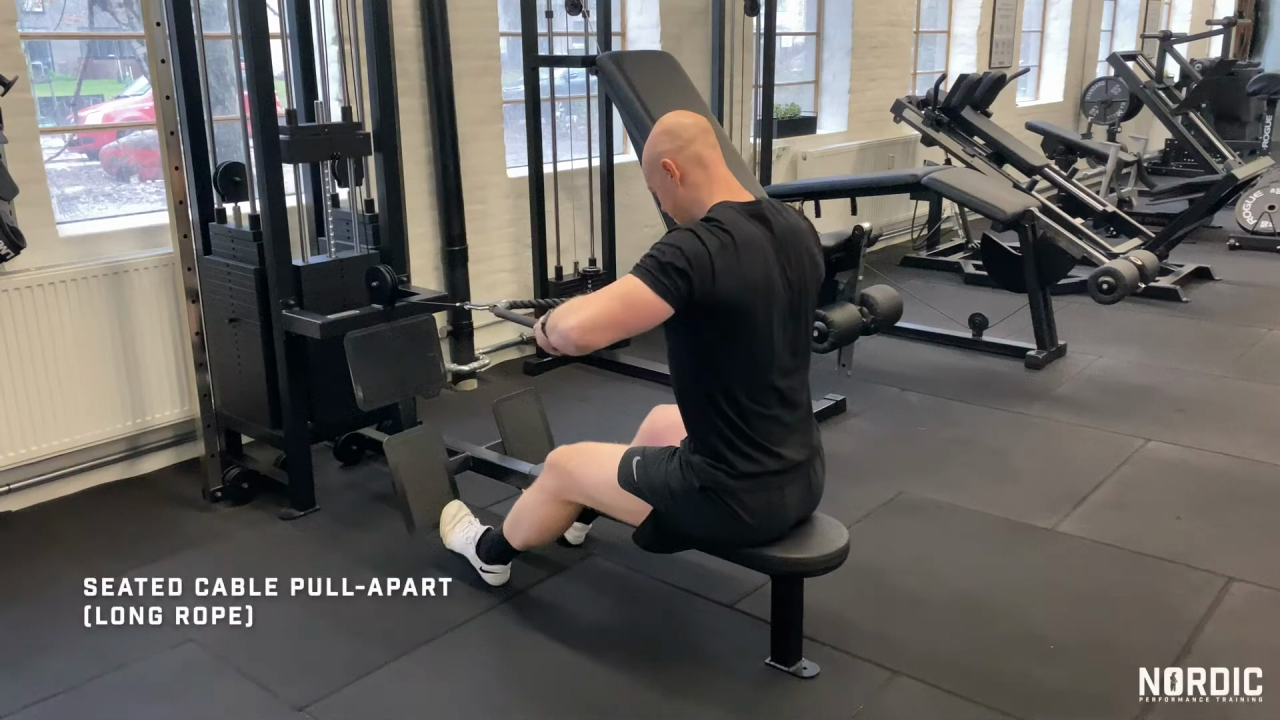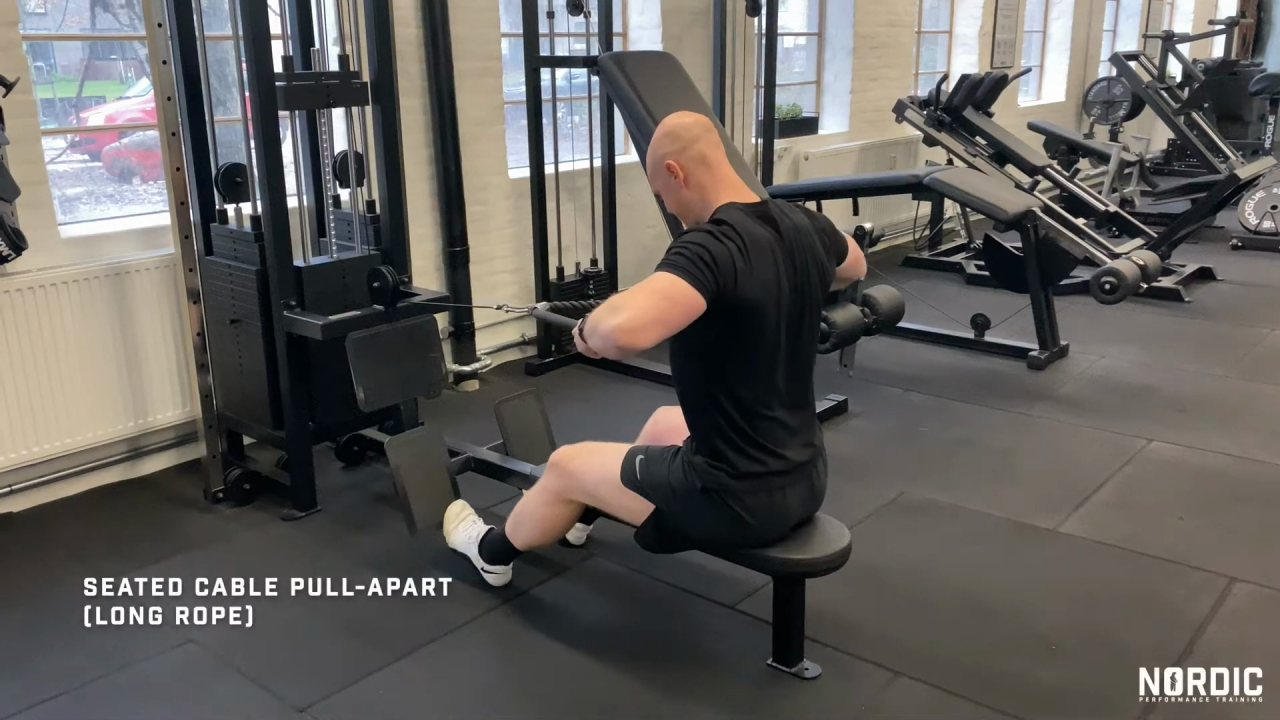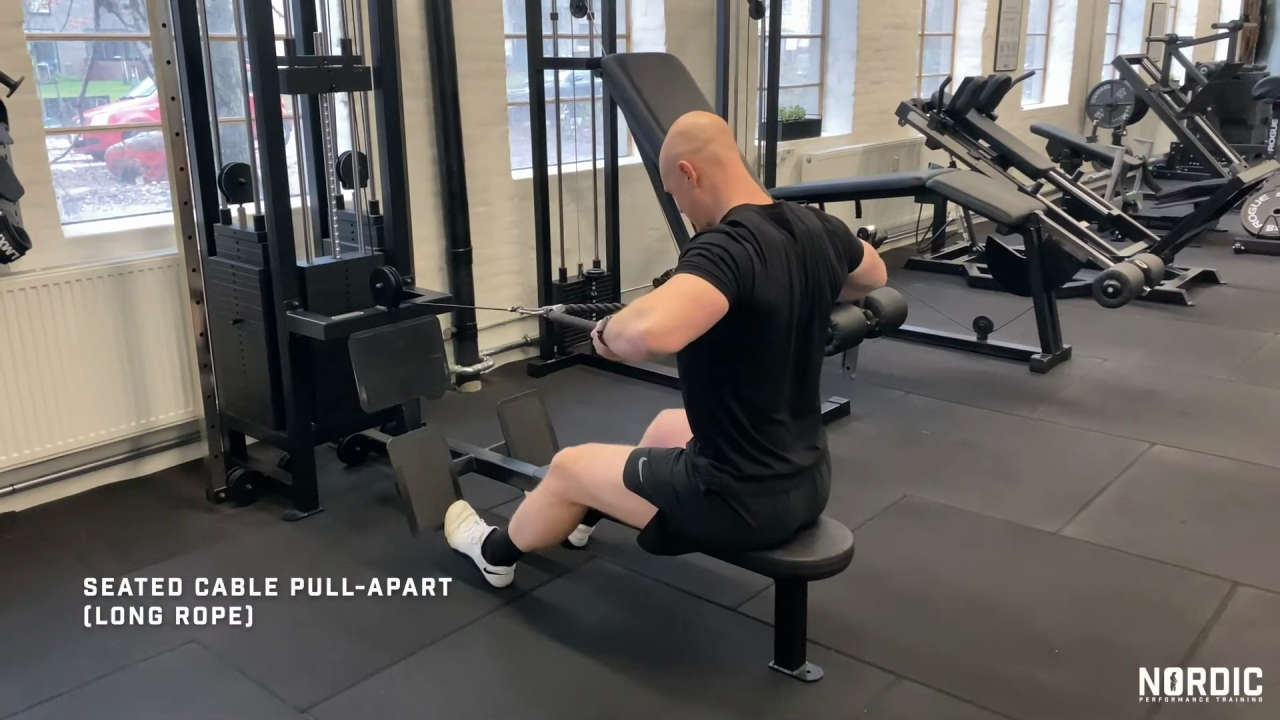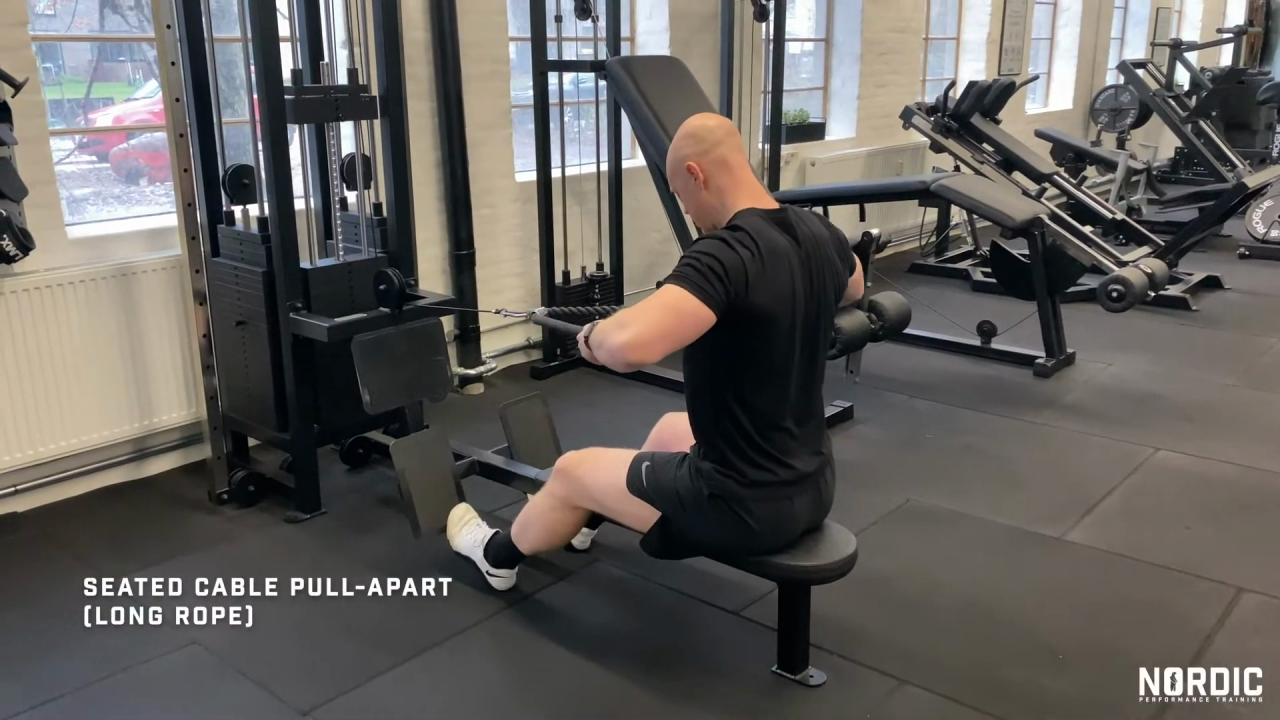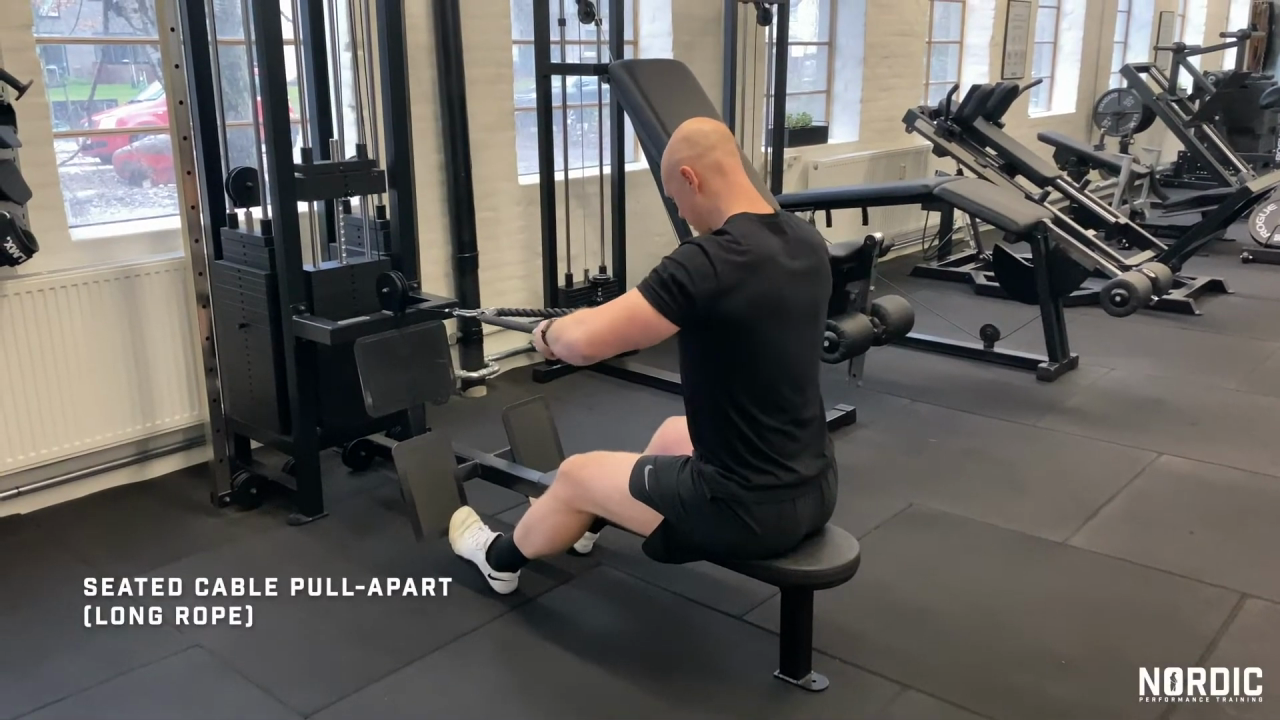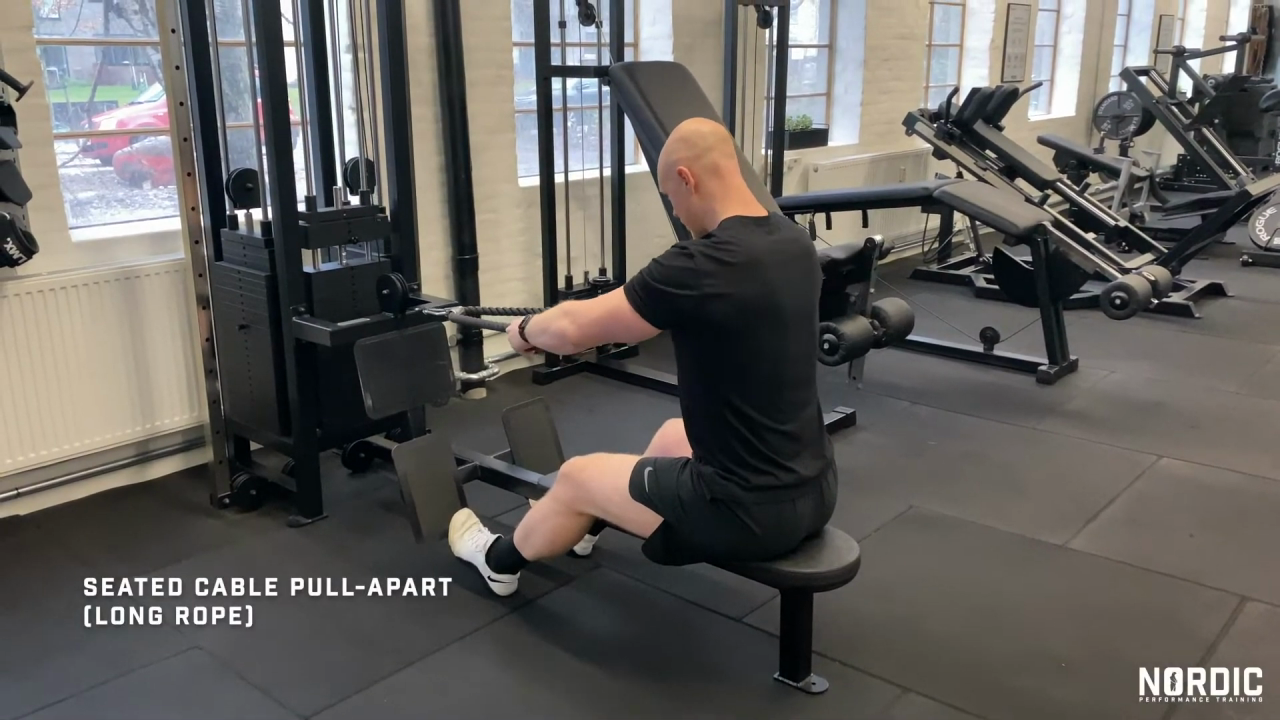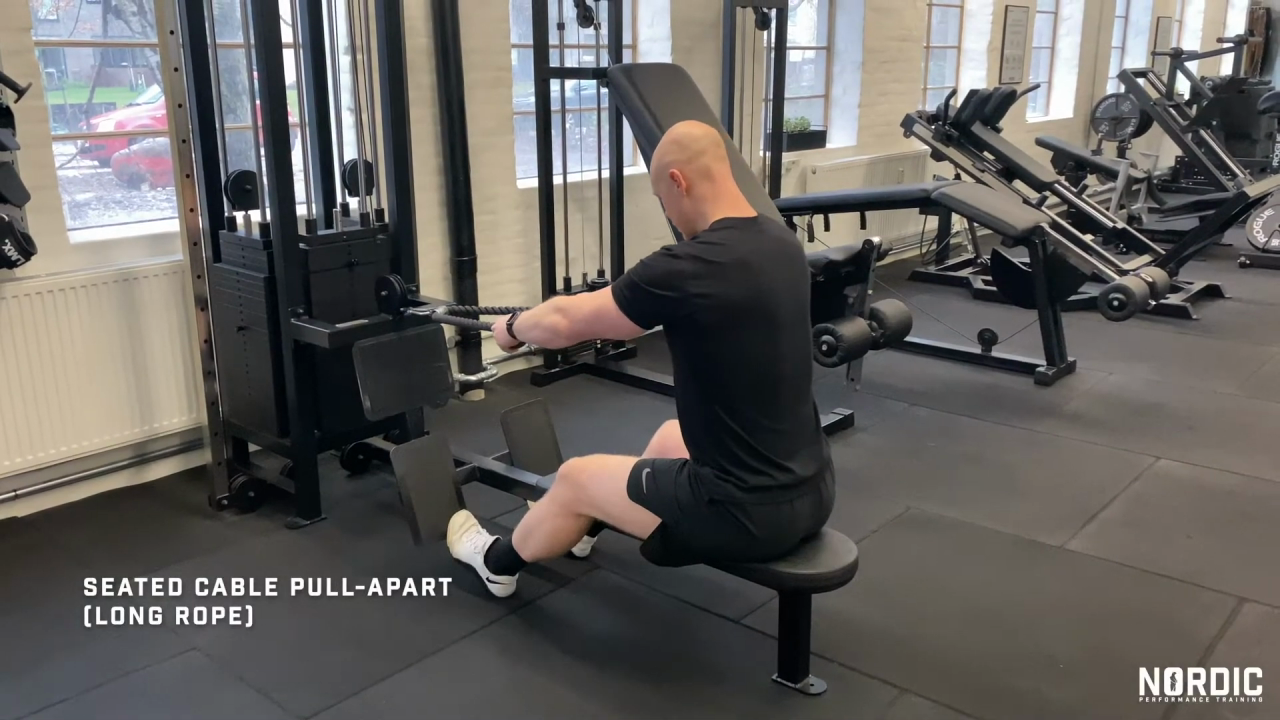
dt=0.7s
person 1, frame 1
left shoulder: (697, 250)
right shoulder: (795, 228)
left elbow: (578, 330)
left wrist: (546, 325)
left hip: (735, 497)
right hip: (802, 478)
left knee: (564, 466)
right knee: (662, 422)
left ankle: (490, 552)
right ankle: (581, 515)
person 1, frame 2
left shoulder: (712, 248)
right shoulder: (805, 227)
left elbow: (621, 330)
right elbow: (854, 267)
left wrist: (586, 331)
left hip: (738, 498)
right hip: (805, 479)
left knee: (566, 466)
right knee: (665, 422)
left ankle: (493, 552)
right ankle: (580, 516)
person 1, frame 3
left shoulder: (727, 248)
right shoulder: (819, 230)
left elbow: (650, 332)
right elbow: (874, 276)
left wrist: (607, 331)
left hip: (741, 500)
right hip: (808, 482)
left knee: (570, 467)
right knee: (667, 427)
left ankle: (495, 553)
right ankle: (583, 517)
person 1, frame 4
left shoulder: (727, 255)
right shoulder: (820, 235)
left elbow: (629, 345)
right elbow: (852, 290)
left wrist: (595, 336)
left hip: (744, 505)
right hip: (813, 486)
left knee: (572, 471)
right knee: (671, 430)
left ankle: (496, 556)
right ankle: (584, 520)
person 1, frame 5
left shoulder: (709, 263)
right shoulder: (806, 240)
left elbow: (584, 341)
left wrist: (547, 333)
left hip: (749, 509)
right hip: (814, 490)
left knee: (576, 475)
right knee: (674, 433)
left ankle: (500, 559)
right ankle: (587, 523)
person 1, frame 6
left shoulder: (700, 268)
right shoulder: (794, 242)
left elbow: (574, 329)
left wrist: (525, 329)
left hip: (750, 511)
right hip: (814, 491)
left knee: (577, 477)
right knee: (674, 434)
left ankle: (499, 562)
right ankle: (585, 525)
person 1, frame 7
left shoulder: (687, 269)
right shoulder: (781, 242)
left elbow: (565, 323)
left wrist: (513, 327)
left hip: (748, 512)
right hip: (812, 491)
left knee: (576, 479)
right knee: (671, 438)
left ankle: (498, 563)
right ankle: (584, 527)
